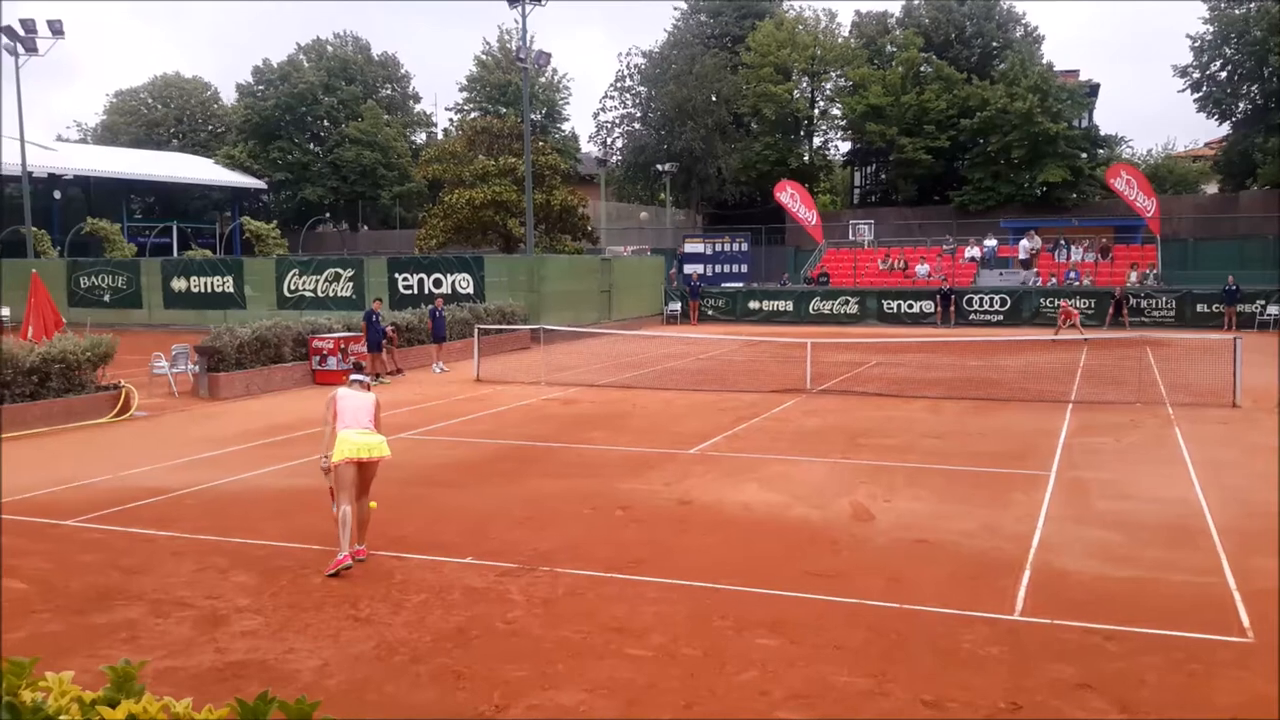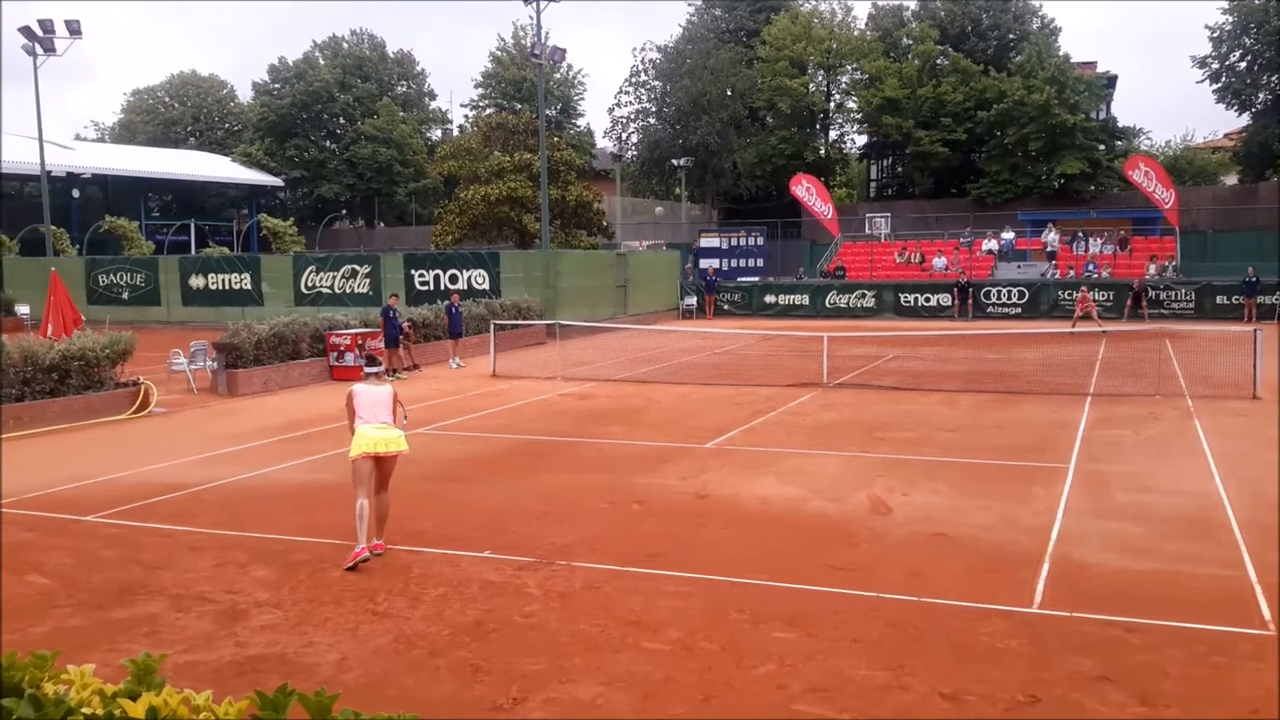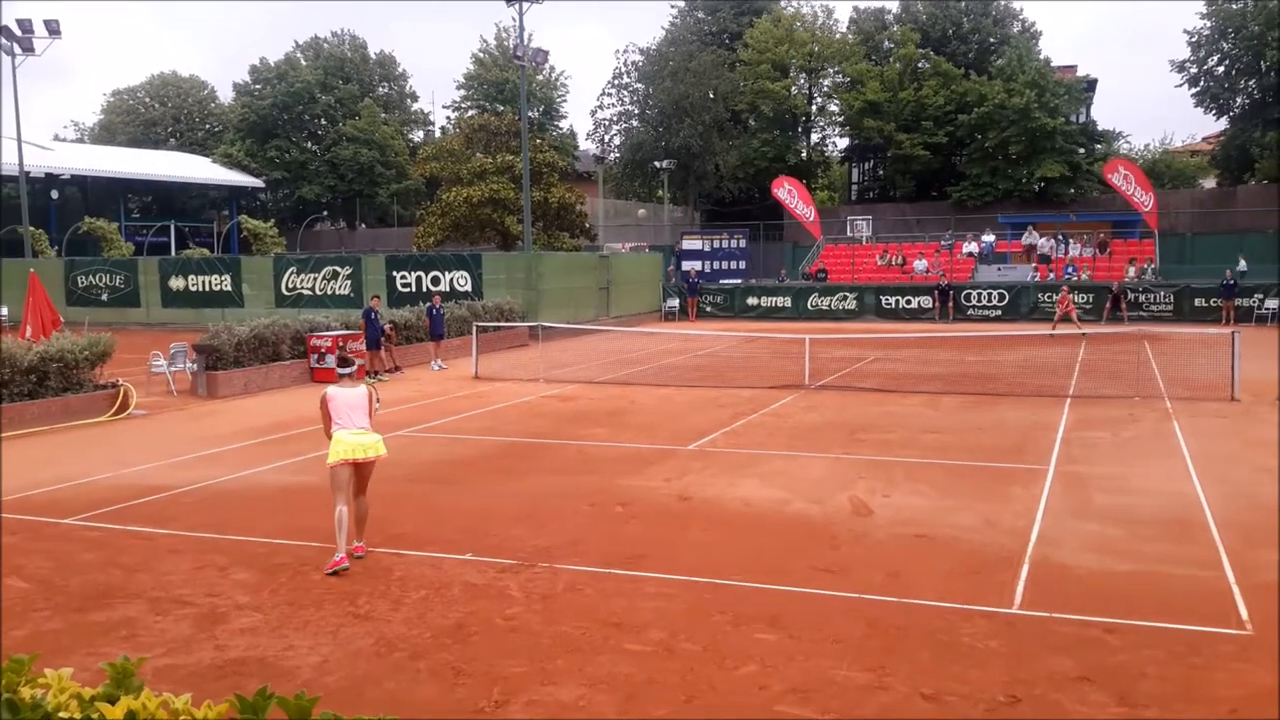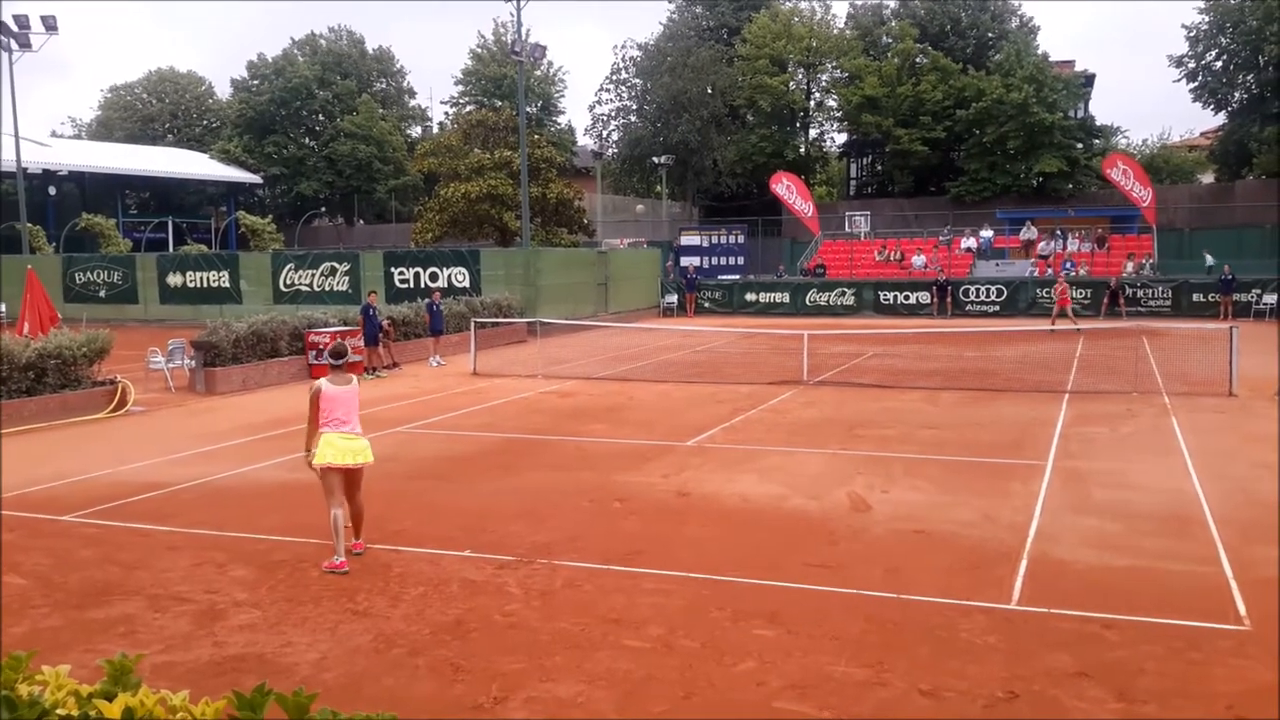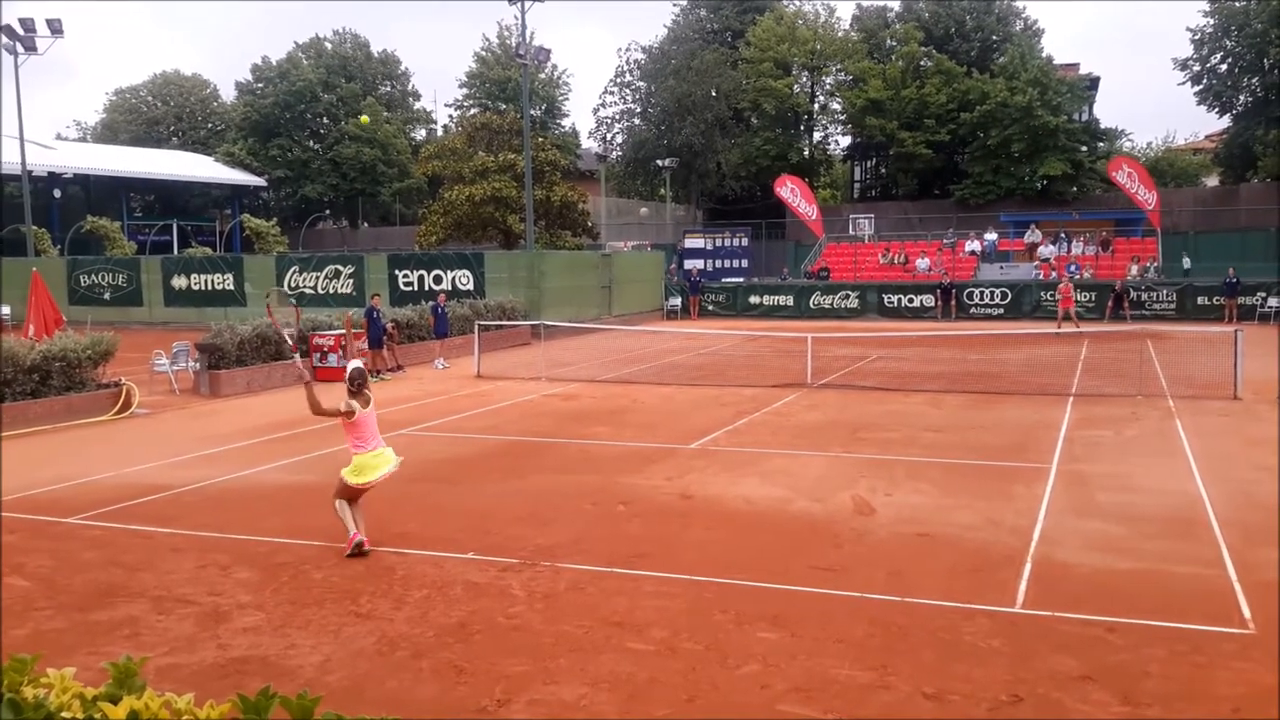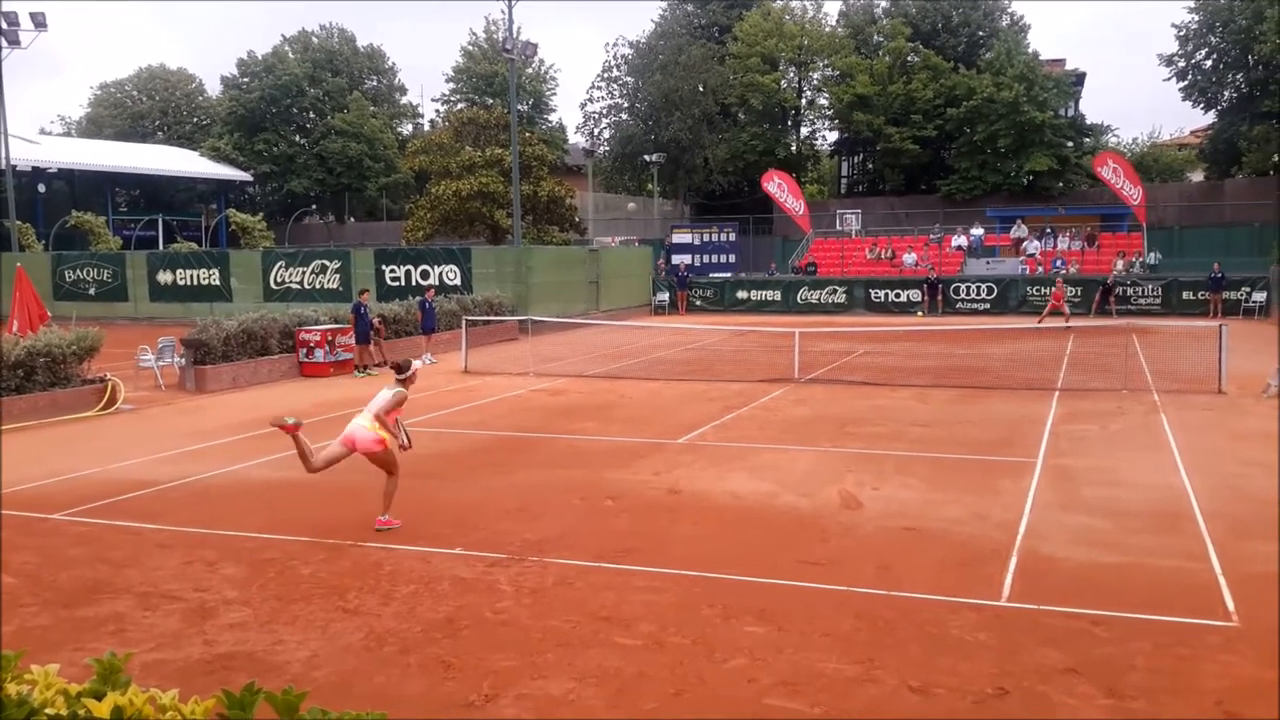
dt=0.7s
person 1, frame 1
left shoulder: (336, 394)
right shoulder: (373, 398)
left elbow: (328, 425)
left wrist: (325, 456)
left hip: (347, 442)
right hip: (373, 442)
left knee: (344, 500)
right knee: (362, 497)
left ankle: (344, 554)
right ankle: (360, 548)
person 1, frame 2
left shoulder: (353, 391)
right shoulder: (390, 390)
left elbow: (352, 425)
left hip: (365, 437)
right hip: (390, 436)
left knee: (362, 495)
right knee: (381, 491)
left ankle: (361, 546)
right ankle: (378, 542)
person 1, frame 3
left shoulder: (327, 393)
right shoulder: (366, 390)
left elbow: (327, 429)
left hip: (342, 443)
right hip: (368, 440)
left knee: (341, 501)
right knee: (360, 495)
left ankle: (341, 555)
right ankle: (359, 544)
person 1, frame 4
left shoulder: (319, 387)
right shoulder: (354, 381)
left elbow: (313, 423)
left wrist: (308, 451)
left hip: (332, 446)
right hip: (356, 444)
left knee: (335, 503)
right knee: (354, 497)
left ankle: (340, 559)
right ankle: (358, 542)
person 1, frame 5
left shoulder: (349, 408)
right shoulder: (367, 395)
left elbow: (317, 410)
right elbow: (356, 364)
left wrist: (308, 384)
right wrist: (348, 336)
left hip: (366, 464)
right hip: (383, 459)
left knee: (339, 498)
right knee: (353, 499)
left ankle: (355, 535)
right ankle: (362, 538)
person 1, frame 6
left shoulder: (389, 388)
right shoulder: (402, 394)
right elbow: (380, 415)
left wrist: (400, 436)
right wrist: (397, 437)
left hip: (353, 431)
right hip: (370, 438)
left knee: (313, 465)
right knee: (393, 472)
left ankle: (294, 429)
right ankle: (384, 519)
